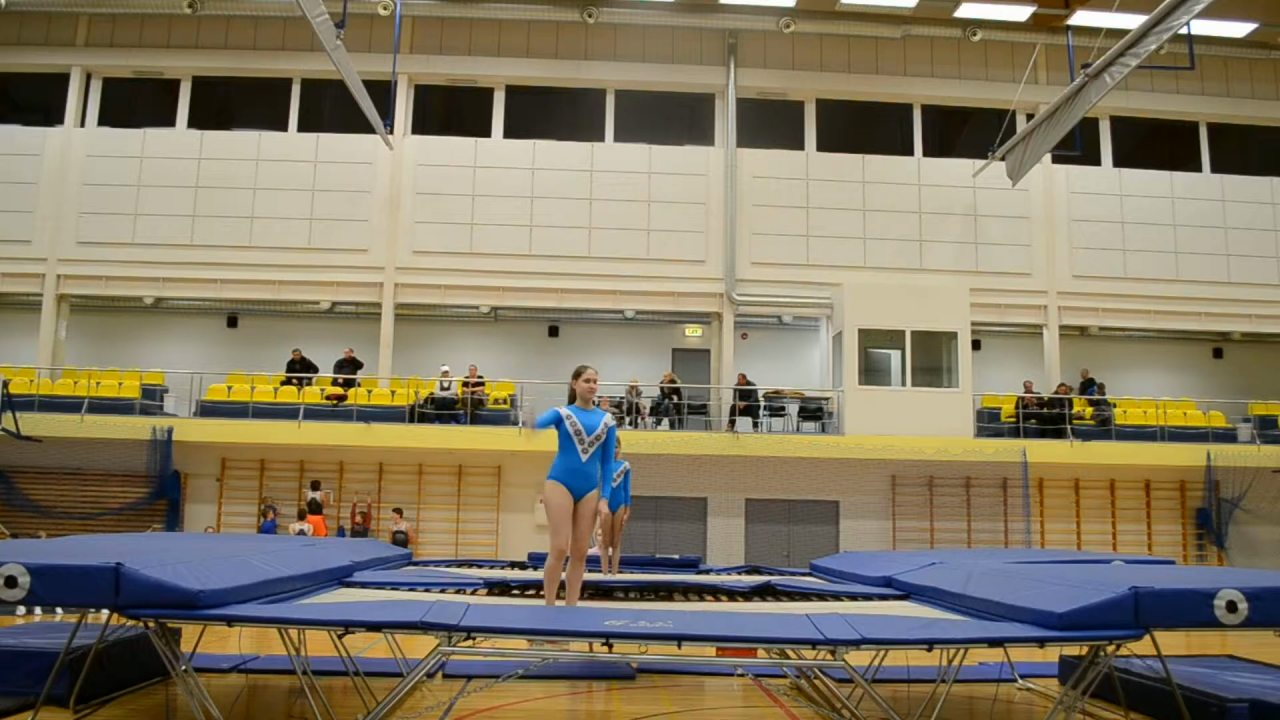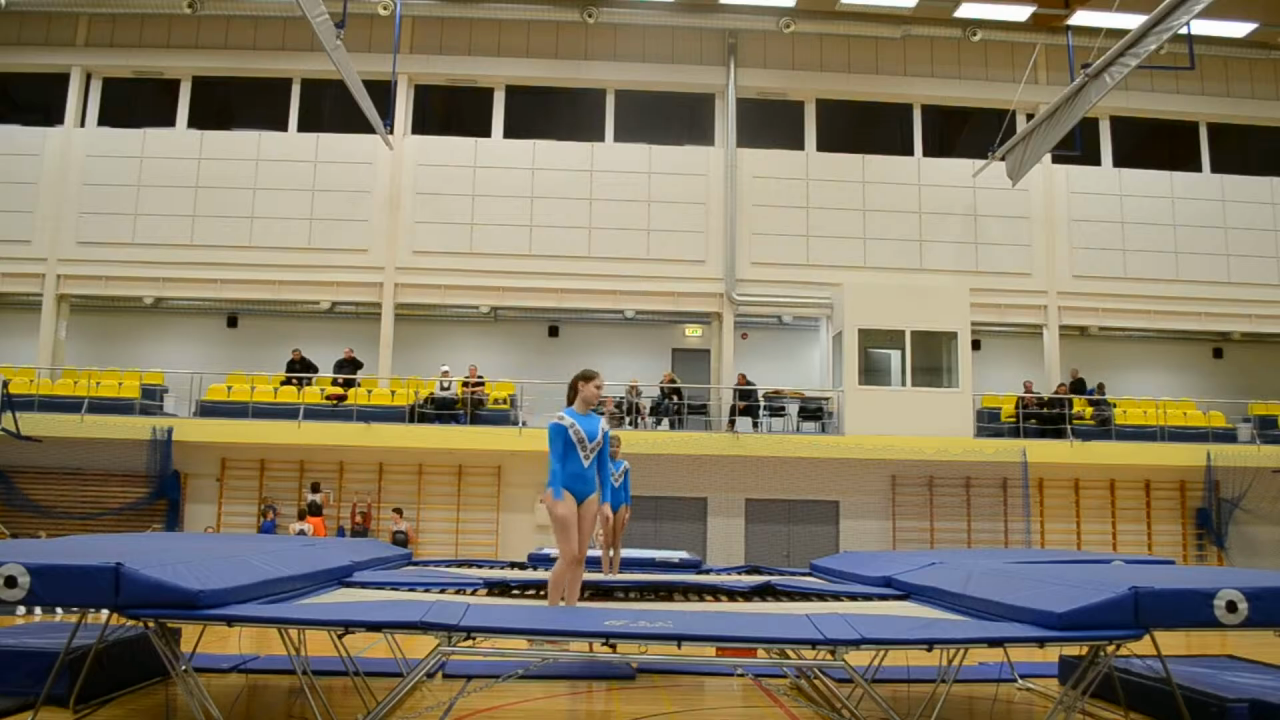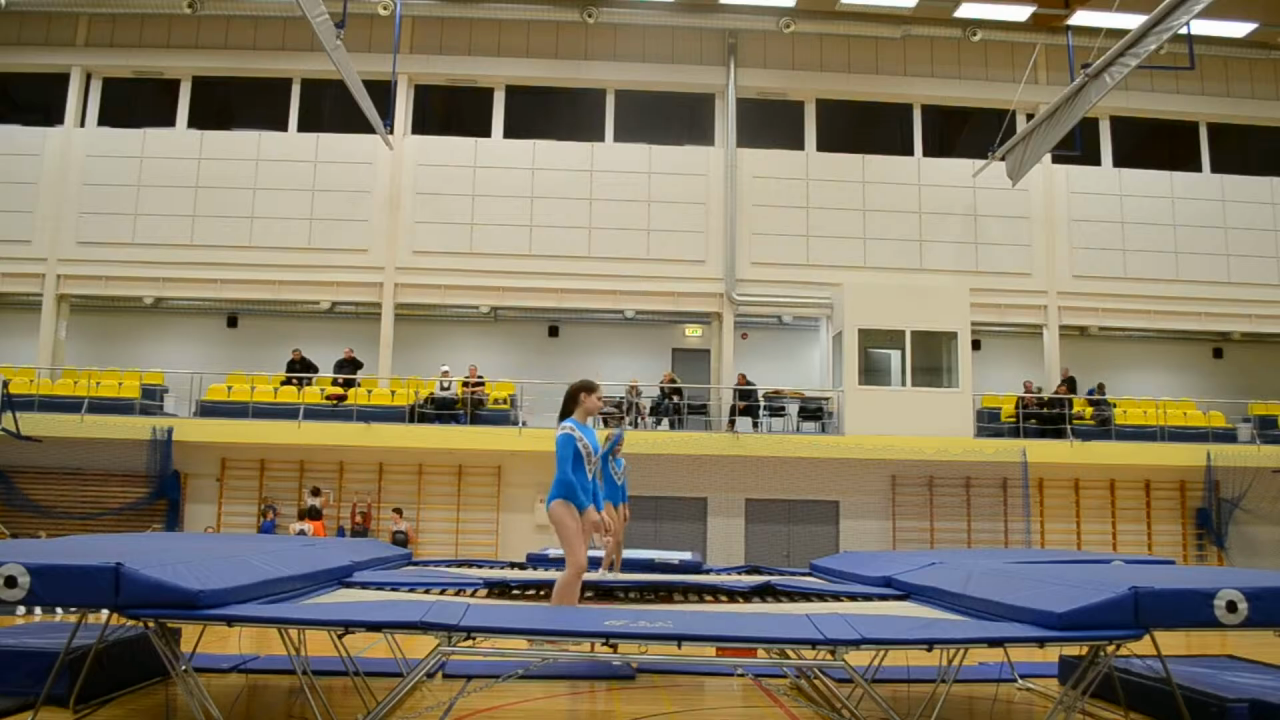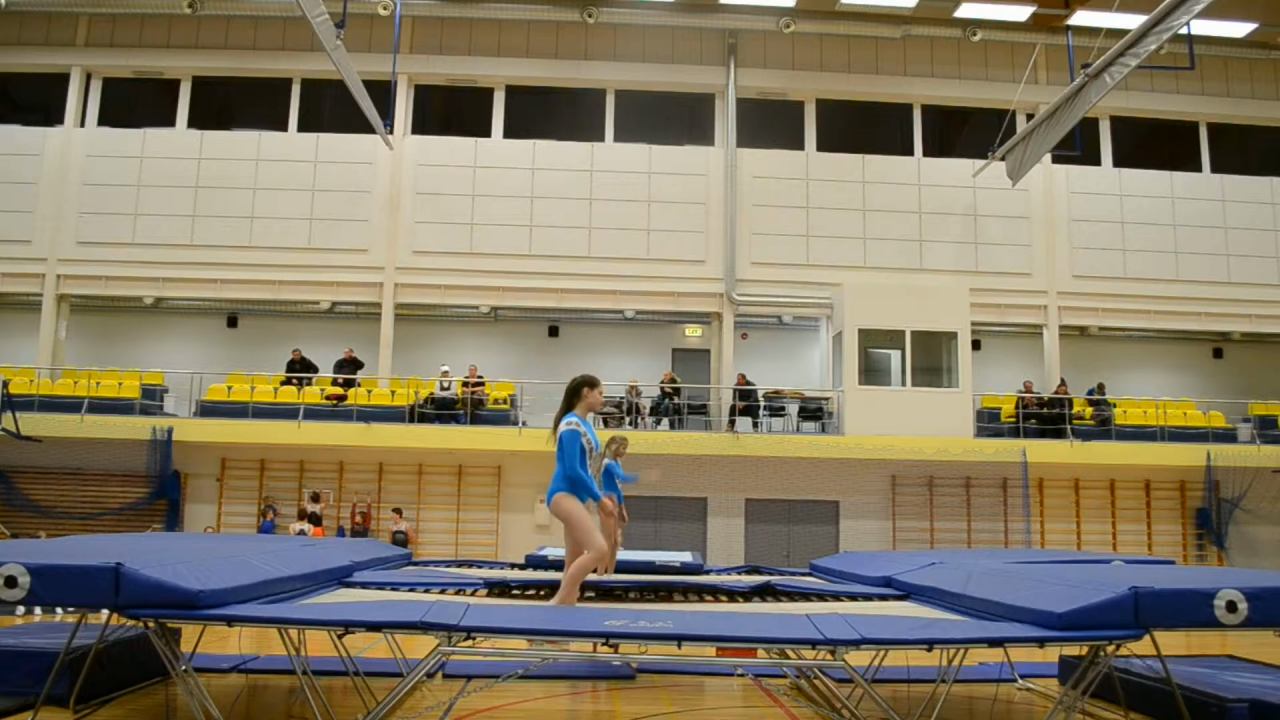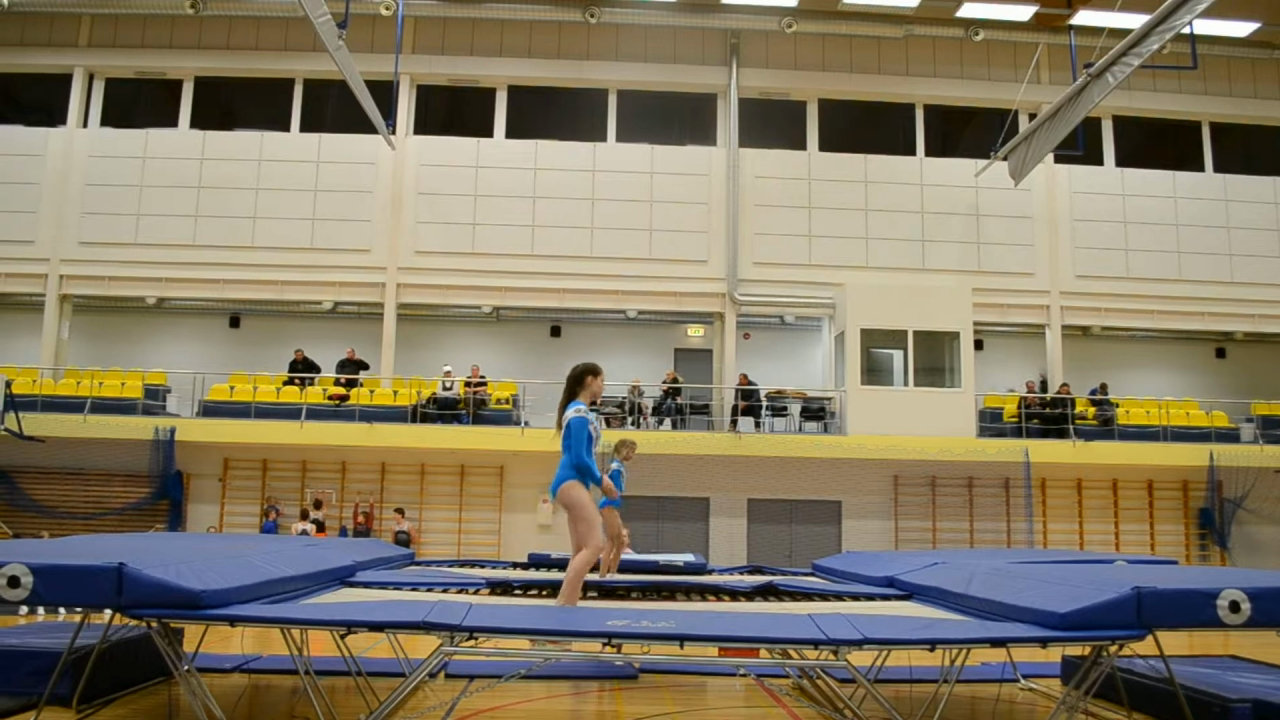
dt=0.2s
person 1, frame 1
left shoulder: (606, 420)
right shoulder: (561, 412)
left elbow: (607, 462)
right elbow: (541, 423)
left wrist: (604, 498)
right wrist: (532, 422)
left hip: (589, 489)
right hip: (560, 483)
left knee: (580, 553)
right knee: (559, 549)
left ankle: (570, 608)
right ankle: (548, 607)
person 1, frame 2
left shoulder: (600, 424)
right shoulder: (561, 419)
left elbow: (602, 466)
right elbow: (554, 461)
left wrist: (605, 502)
right wrist: (559, 500)
left hip: (588, 493)
right hip: (563, 491)
left knee: (579, 558)
right knee: (568, 556)
person 1, frame 3
left shoulder: (590, 432)
right shoulder: (567, 429)
right elbow: (565, 474)
left wrist: (598, 511)
right wrist: (589, 510)
left hip: (583, 504)
right hip: (563, 501)
left knee: (575, 568)
right knee: (577, 566)
person 1, frame 4
left shoulder: (586, 425)
right shoulder: (571, 424)
right elbow: (572, 470)
left wrist: (598, 494)
right wrist: (599, 499)
left hip: (577, 496)
right hip: (563, 494)
left knee: (574, 563)
right knee: (599, 550)
right ankle: (559, 600)
person 1, frame 5
left shoulder: (581, 412)
right shoulder: (579, 412)
right elbow: (579, 458)
left wrist: (600, 478)
right wrist: (601, 482)
left hip: (575, 484)
right hip: (570, 483)
left knee: (582, 552)
right knee: (593, 547)
left ankle: (569, 610)
right ankle: (561, 605)
